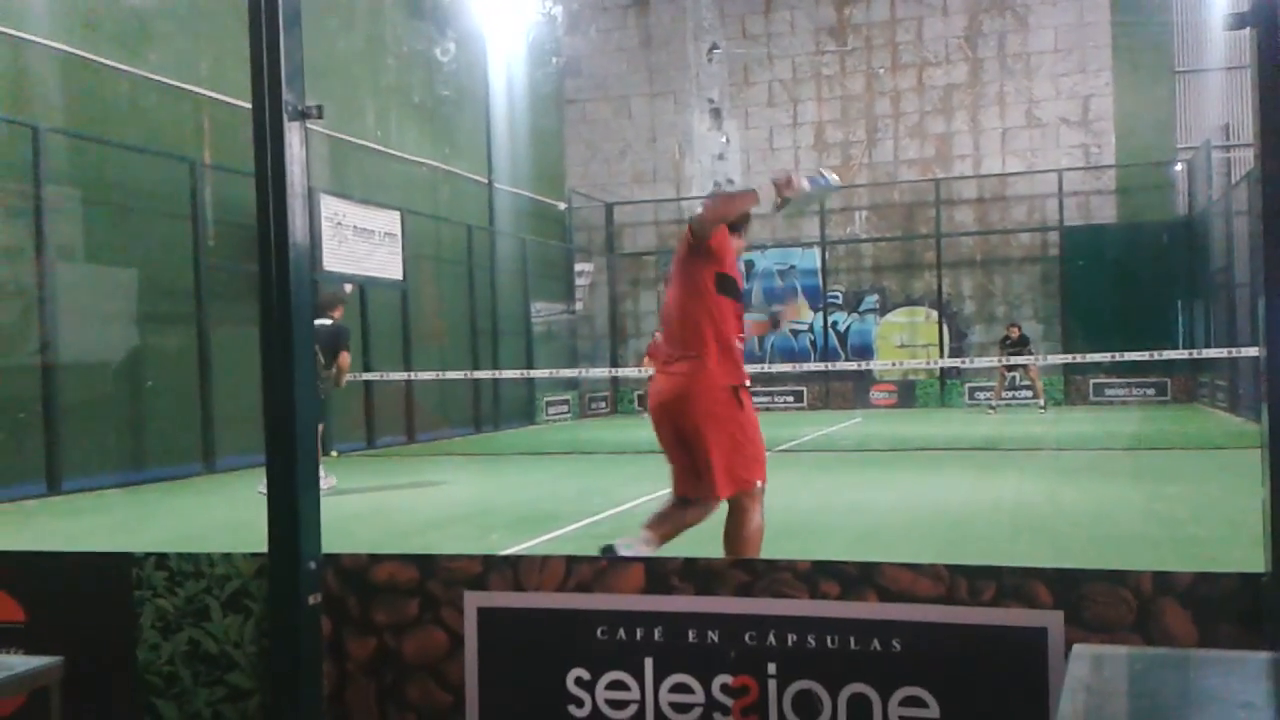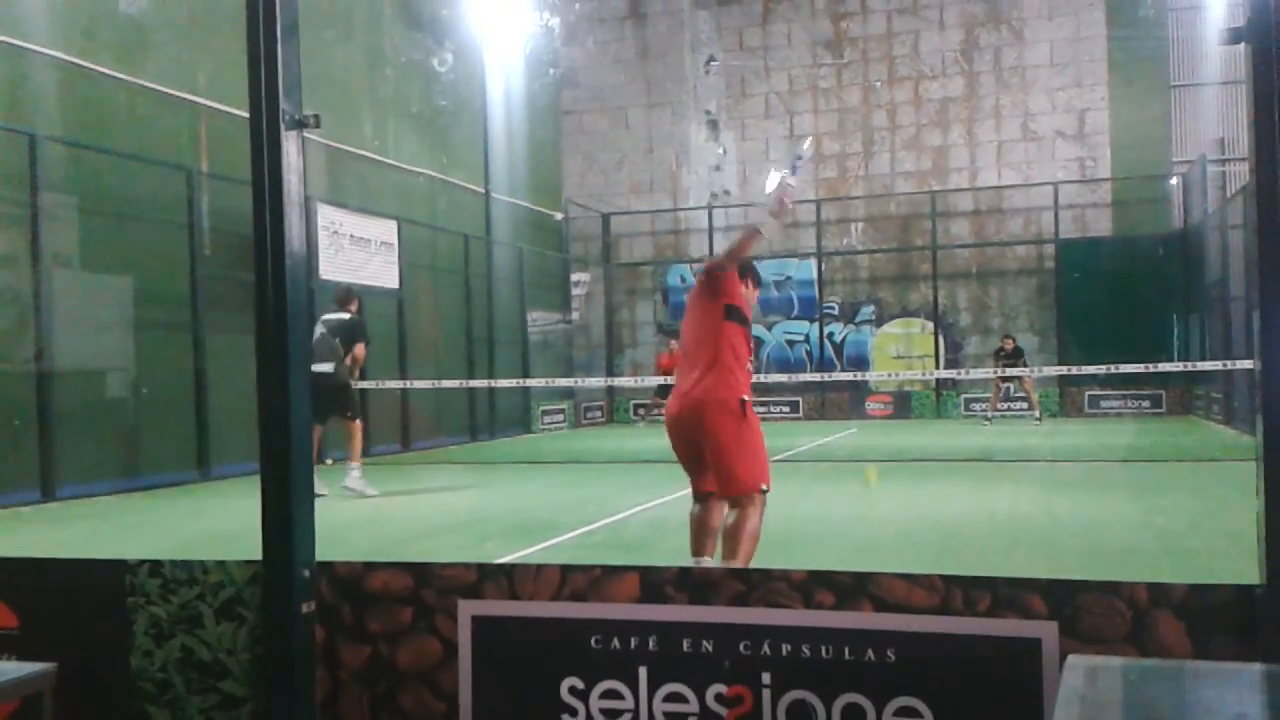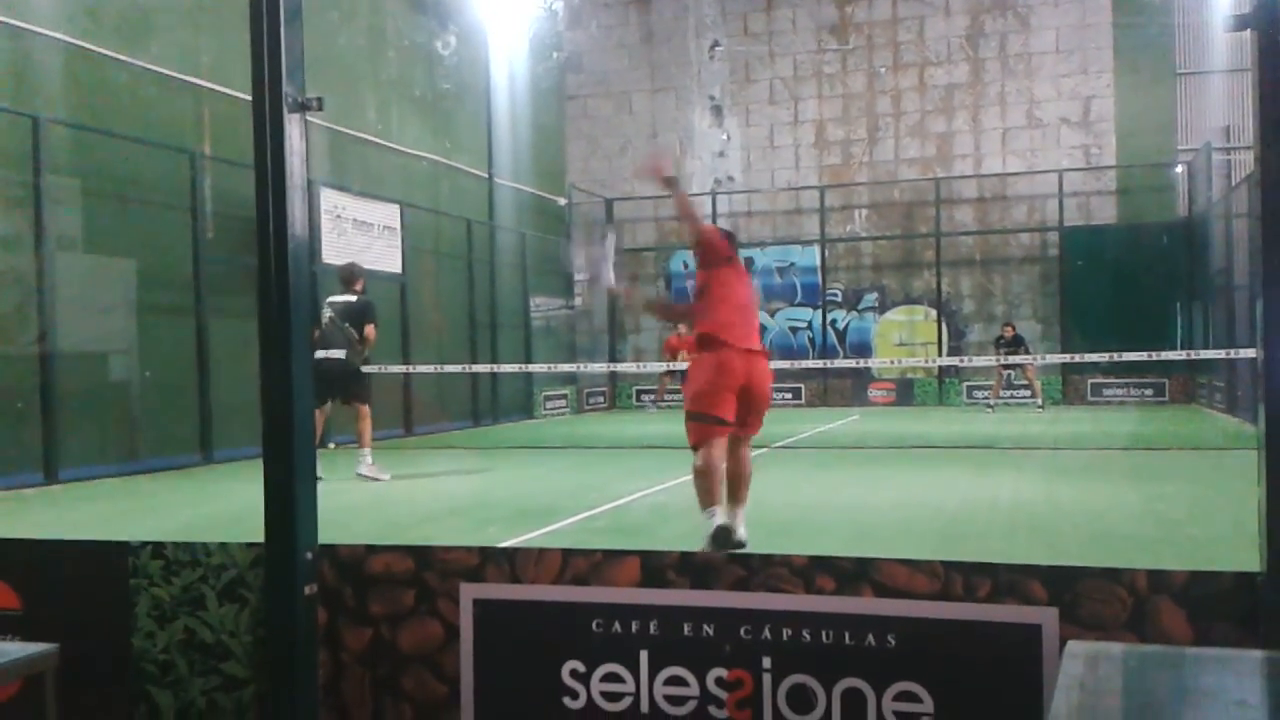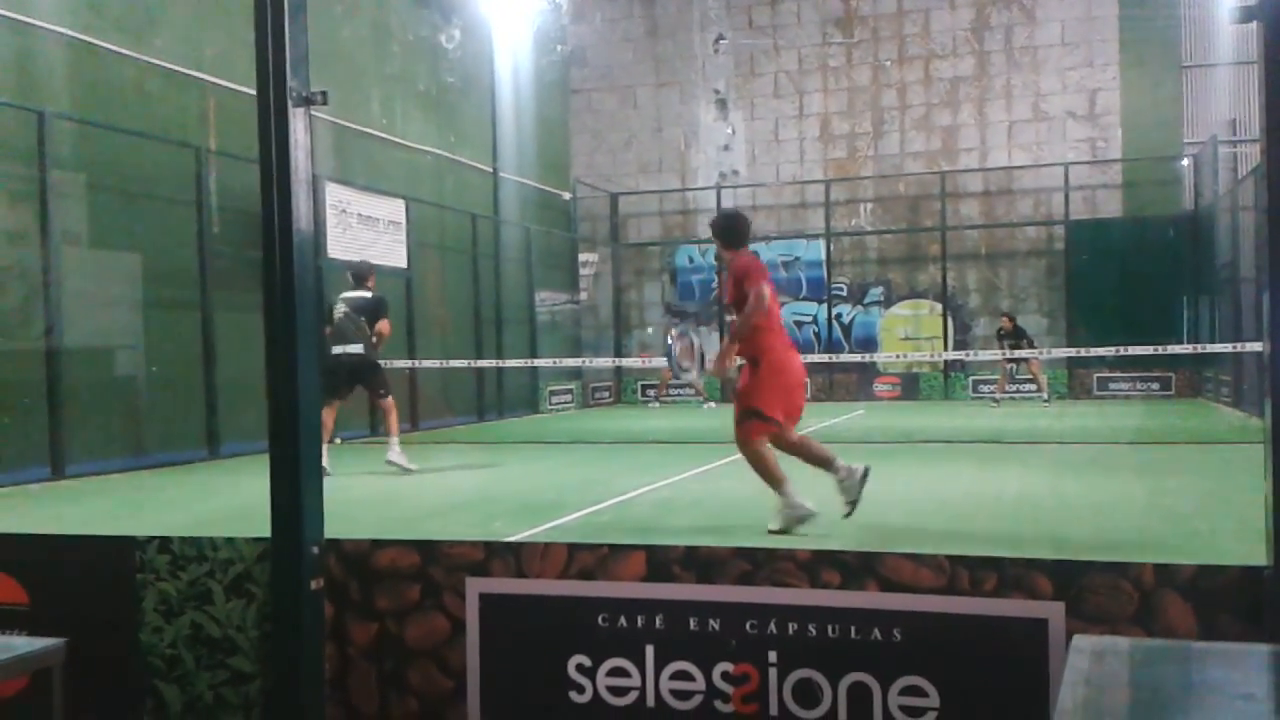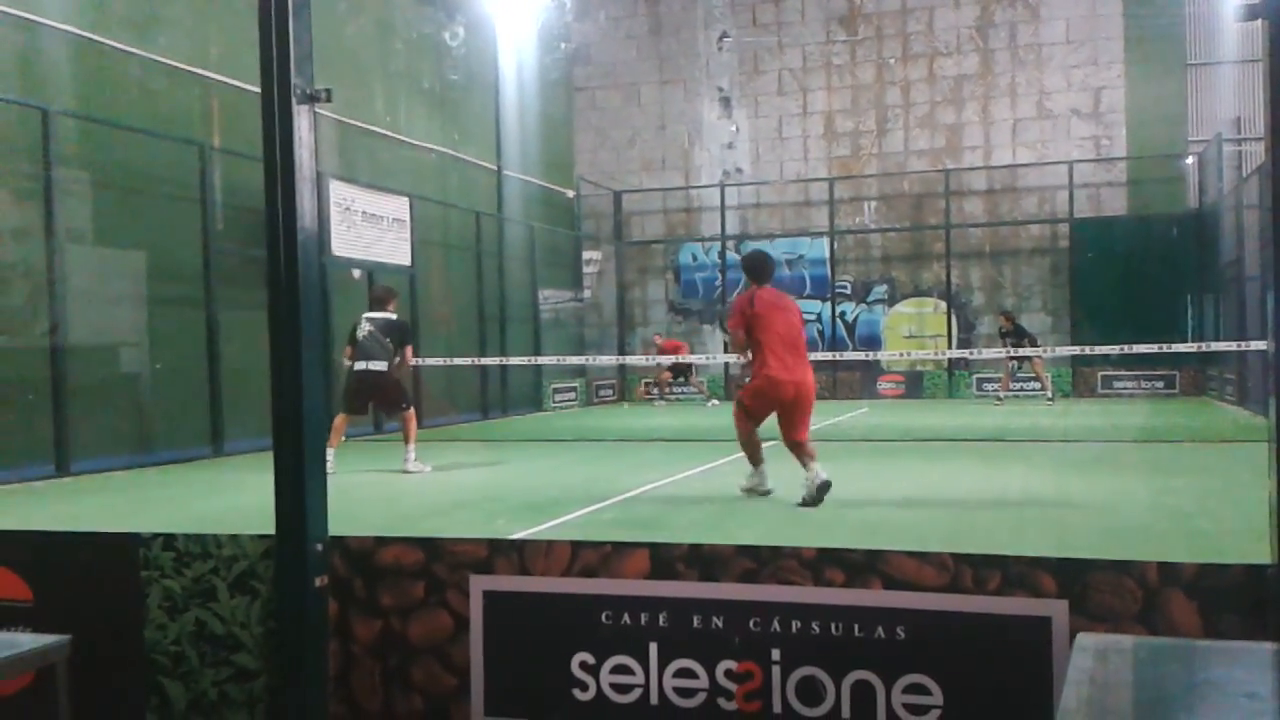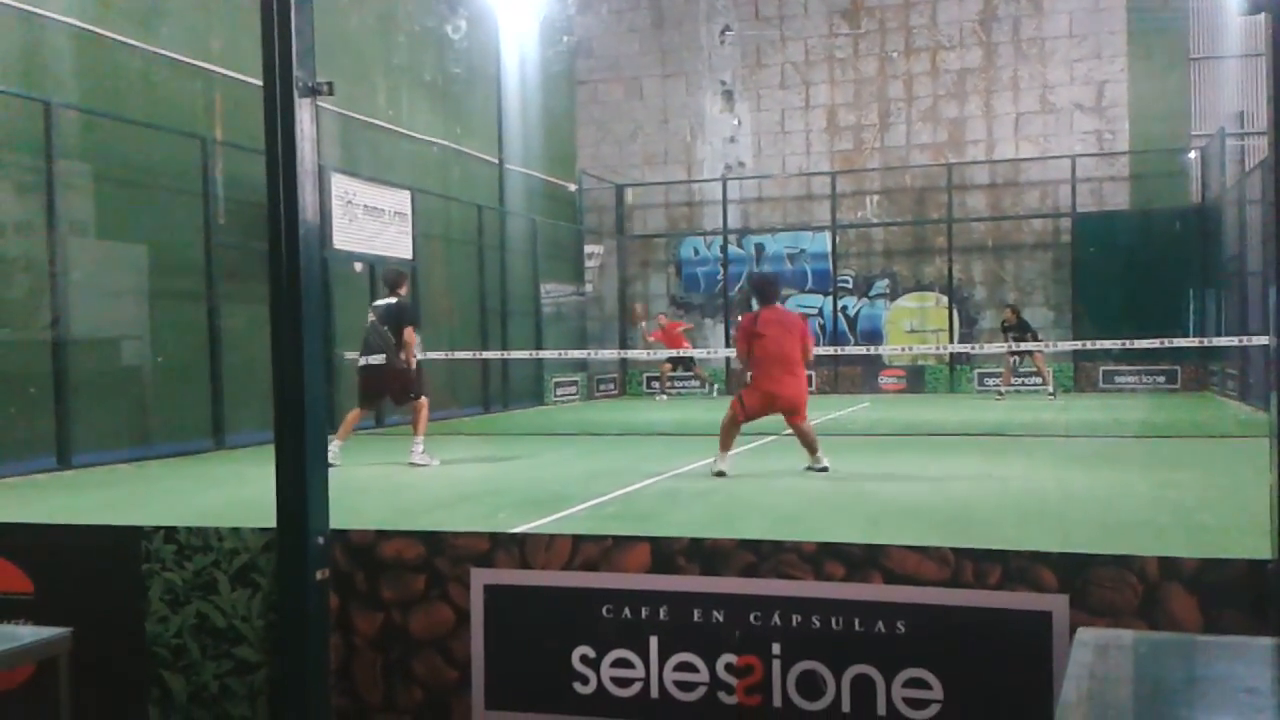
dt=0.4s
person 1, frame 1
left shoulder: (693, 266)
right shoulder: (709, 240)
right elbow: (709, 214)
right wrist: (770, 191)
left hip: (668, 394)
right hip: (710, 391)
left knee: (695, 498)
right knee: (747, 498)
left ankle: (629, 550)
person 1, frame 2
left shoulder: (705, 305)
right shoulder: (716, 284)
right elbow: (726, 261)
left hip: (682, 409)
right hip: (722, 405)
left knee: (712, 497)
right knee: (750, 505)
person 1, frame 3
left shoulder: (720, 259)
right shoulder: (739, 282)
left elbow: (694, 224)
right elbow: (681, 313)
left wrist: (669, 182)
right wrist: (637, 300)
left hip: (718, 359)
right hip: (755, 367)
left knee: (708, 447)
right knee: (738, 448)
left ankle: (718, 524)
right ankle: (736, 526)
person 1, frame 4
left shoulder: (743, 265)
right shoulder: (748, 264)
left elbow: (761, 301)
left wrist: (730, 342)
left hip: (768, 365)
right hip: (785, 363)
left knee: (749, 440)
right knee: (784, 438)
left ankle: (794, 504)
right ankle: (847, 472)
person 1, frame 5
left shoulder: (744, 300)
right shoulder: (790, 303)
left elbow: (738, 342)
left hip: (769, 378)
right hip: (802, 378)
left knee: (744, 418)
right knee: (796, 436)
left ankle: (759, 478)
right ankle: (815, 476)
person 1, frame 6
left shoulder: (750, 321)
right shoulder: (798, 320)
left elbow: (743, 360)
right elbow: (809, 357)
left hip: (764, 391)
right hip: (795, 390)
left knee: (733, 416)
right knee: (800, 422)
left ankle: (721, 462)
right ankle: (817, 459)
person 2, frame 1
left shoulder: (313, 327)
right shoulder: (340, 329)
right elbow: (344, 361)
right wrist: (341, 379)
right hip: (315, 388)
left knee: (317, 427)
left ankle: (321, 476)
person 2, frame 2
left shoulder: (322, 320)
right shoulder: (356, 321)
left elbow: (312, 350)
right elbow: (359, 353)
right wrist: (354, 370)
left hip: (313, 375)
right hip: (333, 376)
left knee: (315, 428)
right knee: (355, 425)
left ankle: (311, 480)
right ankle: (354, 476)
person 2, frame 3
left shoulder: (327, 302)
right shoulder: (364, 303)
left elbow: (317, 334)
right elbow: (369, 333)
right wrist: (364, 349)
left hip: (321, 360)
right hip: (346, 361)
left knee: (319, 411)
right knee: (363, 411)
right ankle: (366, 462)
person 2, frame 4
left shoulder: (338, 300)
right shoulder: (376, 299)
left elbow: (328, 331)
right elbow: (383, 328)
right wrist: (375, 342)
left hip: (336, 356)
right hip: (361, 356)
left knee: (330, 405)
right knee: (388, 403)
left ankle: (322, 457)
right ankle: (394, 451)
person 2, frame 5
left shoulder: (361, 321)
right shoulder: (399, 323)
left elbow: (348, 353)
right elbow: (408, 358)
right wrist: (395, 369)
left hip: (358, 372)
right hip: (383, 371)
left knee: (344, 414)
right knee: (408, 413)
left ankle: (328, 459)
right ankle: (410, 460)
person 2, frame 6
left shoulder: (376, 305)
right shoulder: (404, 305)
right elbow: (408, 338)
right wrist: (410, 360)
left hip: (366, 363)
right hip: (389, 363)
left knee: (362, 408)
right knee: (421, 402)
left ankle: (333, 450)
right ankle: (418, 452)
